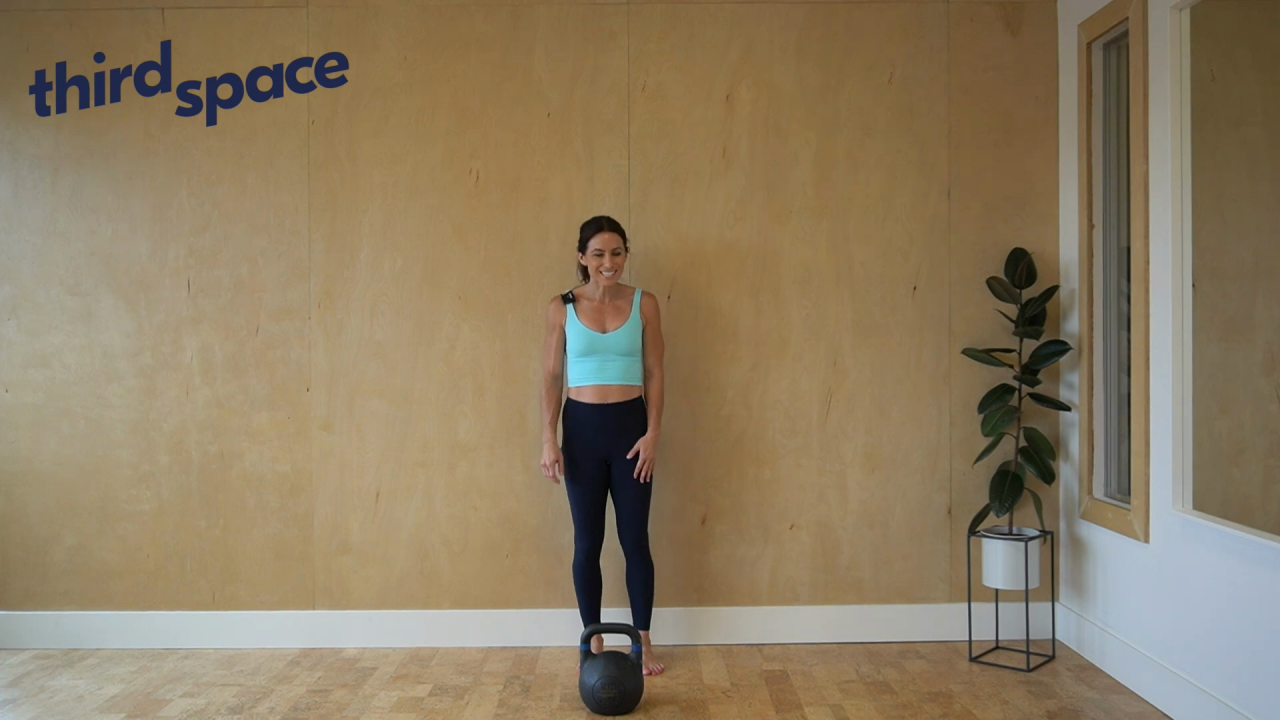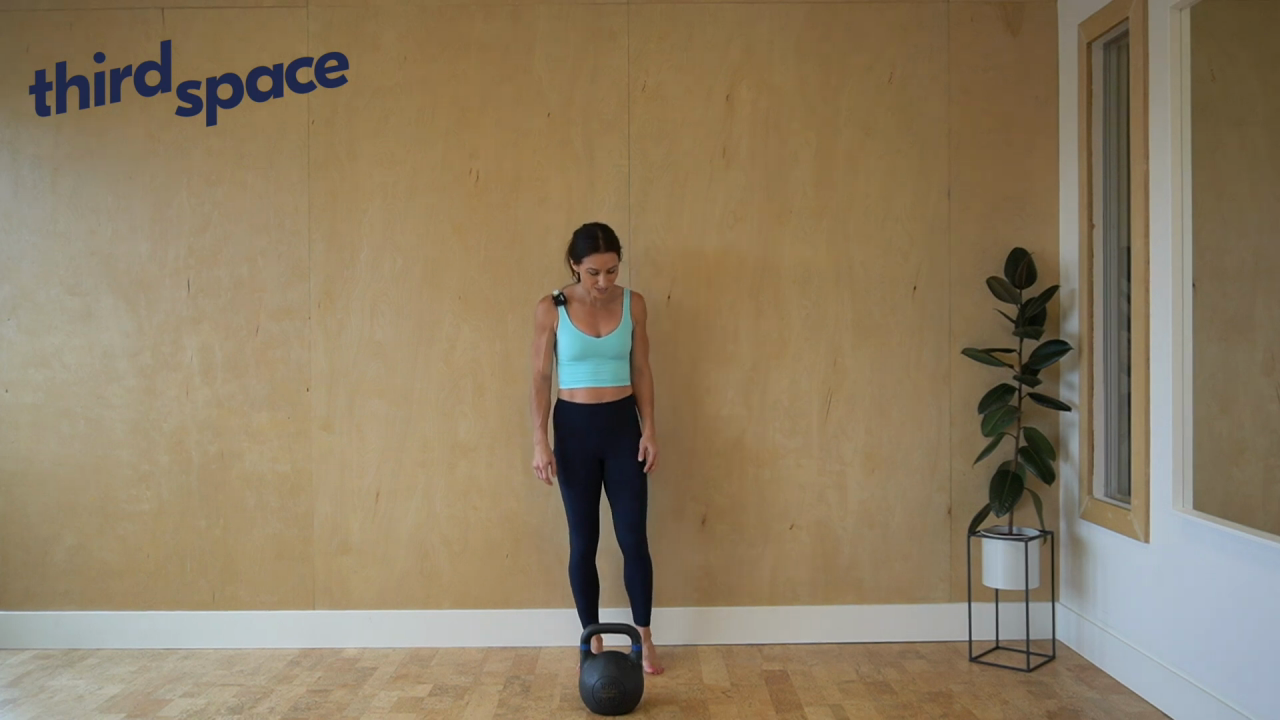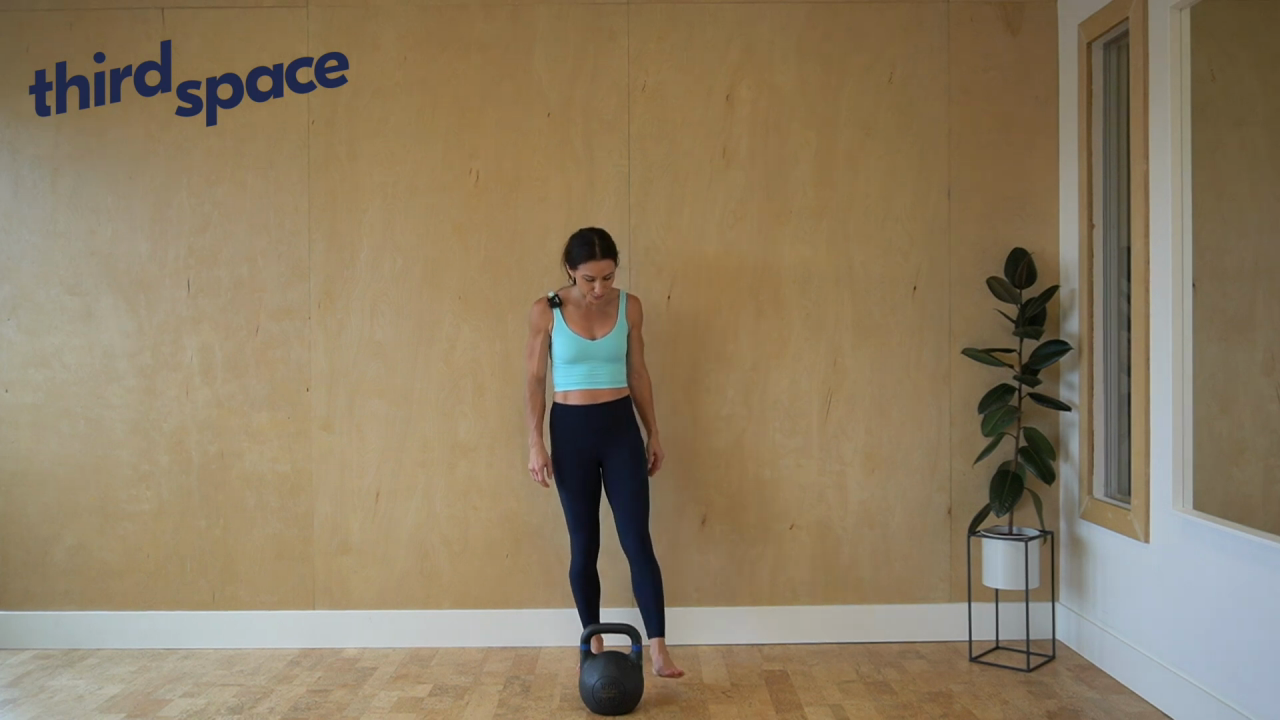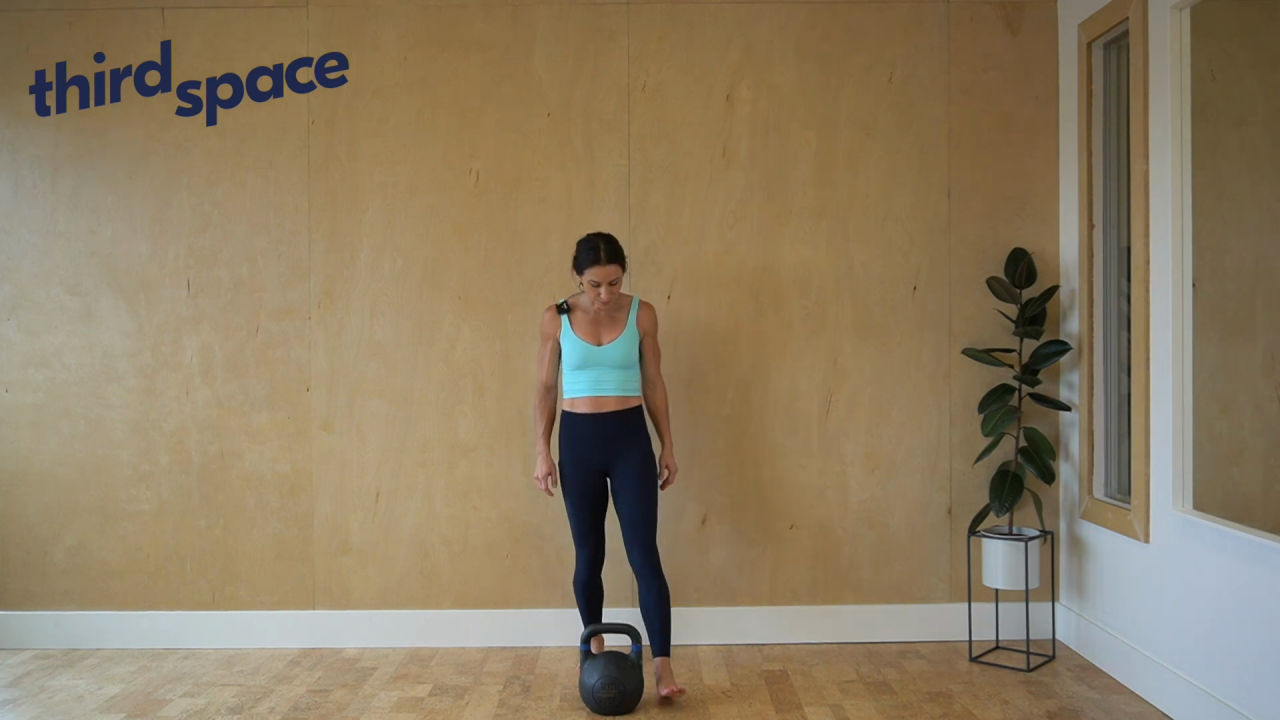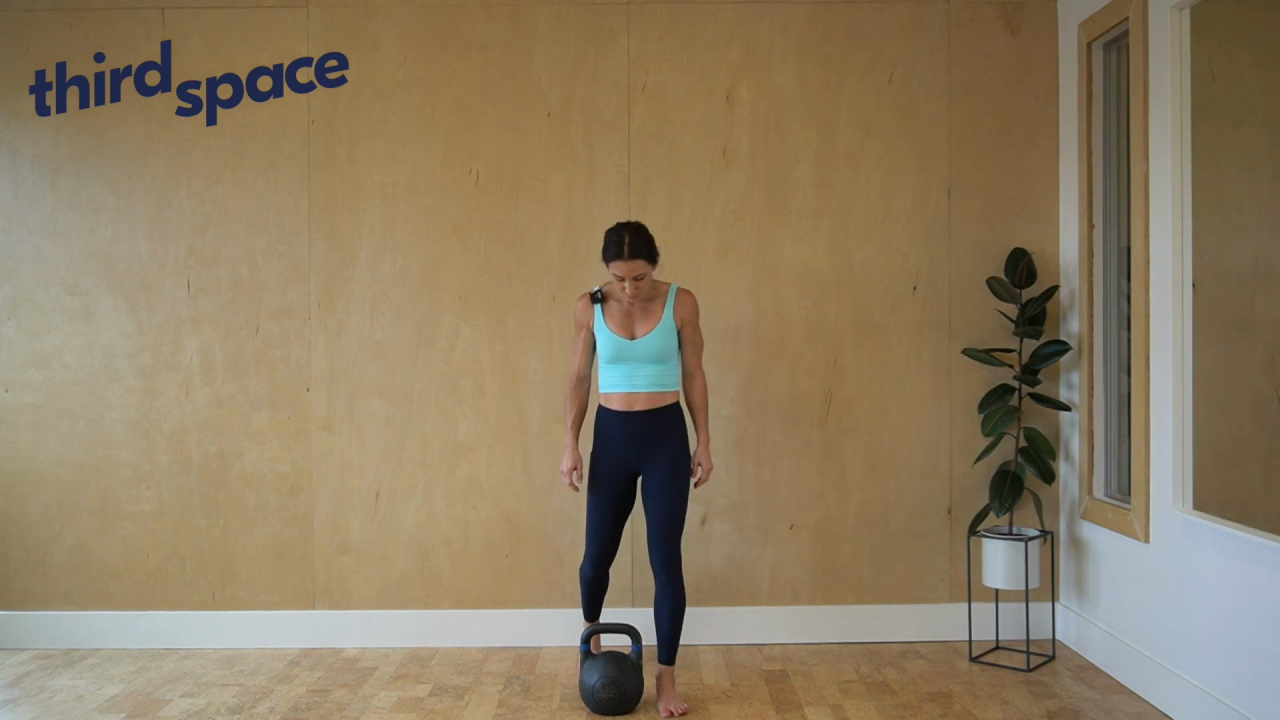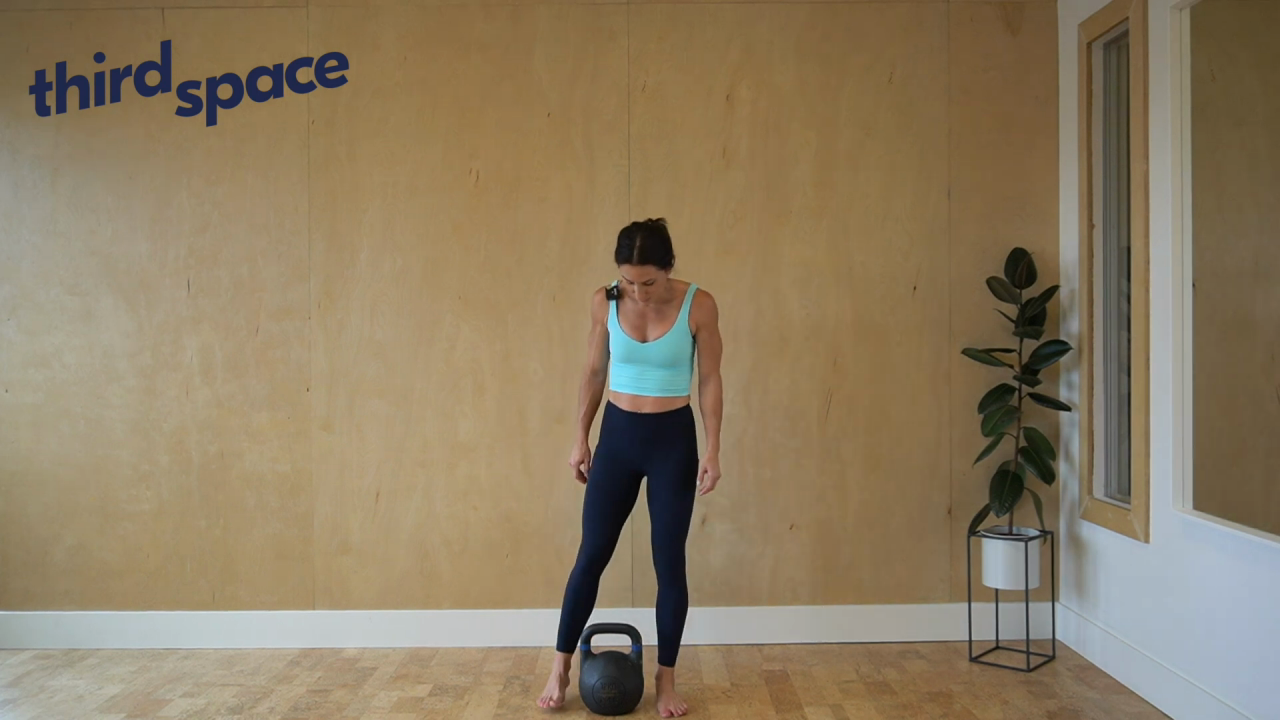
dt=0.4s
person 1, frame 1
left shoulder: (644, 303)
right shoulder: (561, 307)
left elbow: (654, 373)
right elbow: (552, 377)
left wrist: (652, 433)
right wrist: (549, 439)
left hip: (631, 426)
right hip: (582, 428)
left knee: (635, 540)
right knee: (587, 541)
left ankle: (643, 641)
right ankle: (594, 641)
person 1, frame 2
left shoulder: (633, 304)
right shoulder: (551, 308)
left elbow: (641, 371)
right elbow: (540, 378)
left wrist: (650, 431)
right wrist: (540, 440)
left hip: (622, 425)
right hip: (574, 427)
left knee: (633, 539)
right knee: (583, 541)
left ankle: (643, 638)
right ankle: (594, 641)
person 1, frame 3
left shoulder: (629, 307)
right shoulder: (546, 310)
left elbow: (637, 373)
right elbow: (535, 380)
left wrist: (653, 433)
right wrist: (535, 443)
left hip: (620, 428)
right hip: (571, 430)
left knee: (637, 541)
right knee: (584, 545)
left ankle: (658, 649)
right ankle: (594, 643)
person 1, frame 4
left shoulder: (642, 314)
right shoulder: (556, 317)
left elbow: (653, 384)
right elbow: (546, 387)
left wrist: (668, 445)
right wrist: (542, 450)
left hip: (630, 438)
right hip: (578, 440)
left knee: (644, 555)
right knee: (588, 554)
left ankle: (662, 667)
right ankle: (595, 645)
person 1, frame 5
left shoulder: (681, 303)
right shoulder: (589, 306)
left elbow: (694, 376)
right elbow: (580, 378)
left wrist: (703, 442)
right wrist: (570, 444)
left hip: (666, 437)
right hip: (611, 436)
left knee: (666, 559)
right knee: (597, 554)
left ankle: (666, 677)
right ankle: (592, 636)
person 1, frame 6
left shoulder: (699, 305)
right shoulder: (605, 301)
left elbow: (710, 381)
right elbow: (594, 372)
left wrist: (712, 451)
right wrist: (580, 439)
left hip: (673, 439)
right hip: (618, 436)
left knee: (669, 563)
right knee: (591, 556)
left ankle: (666, 679)
right ankle: (560, 667)
